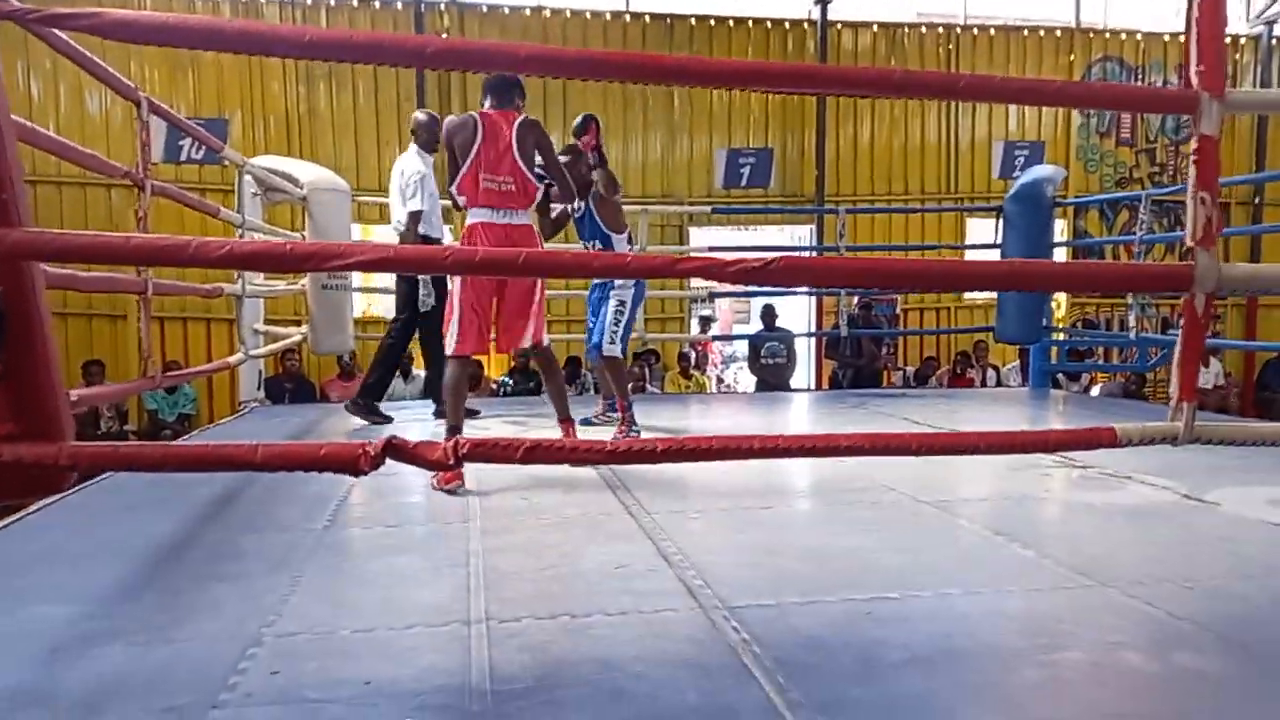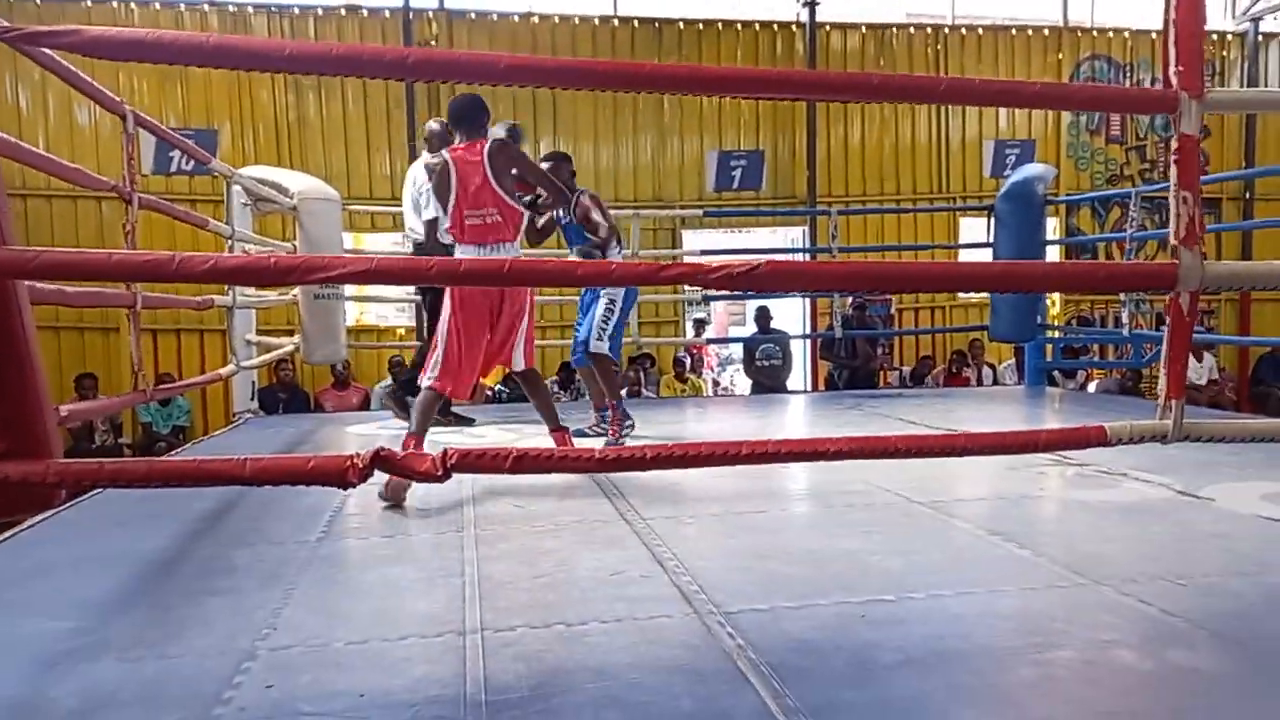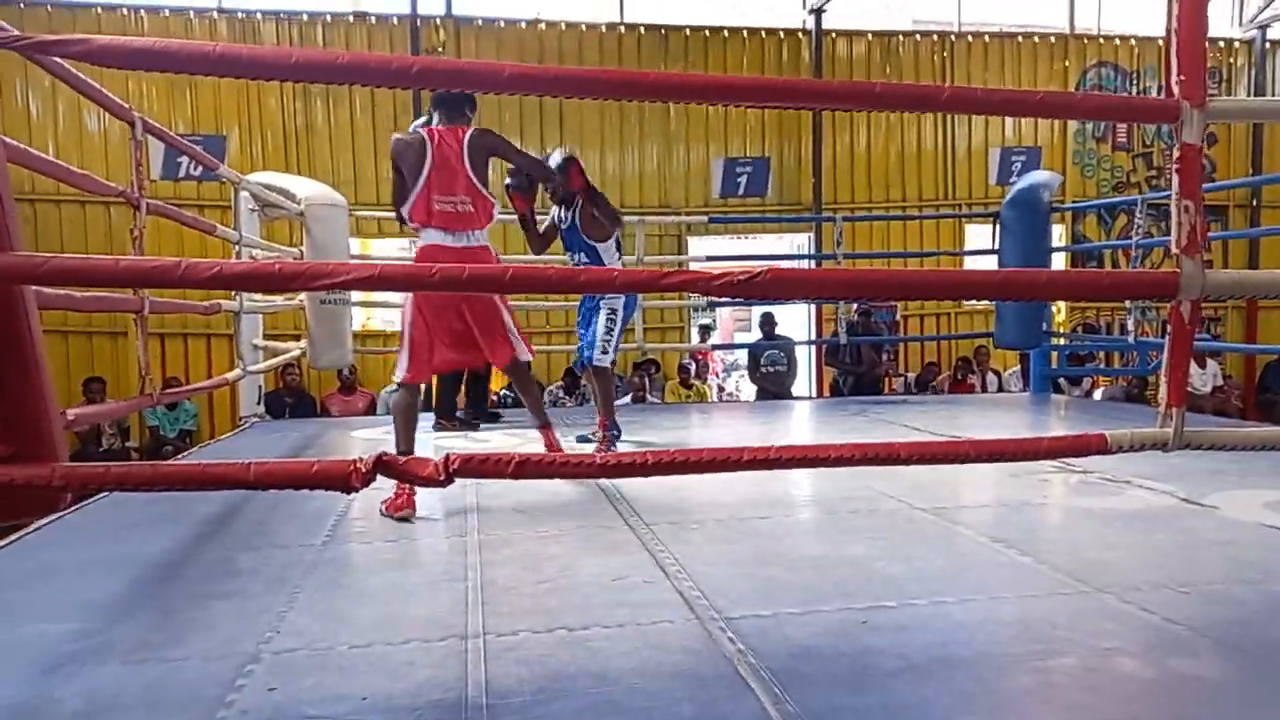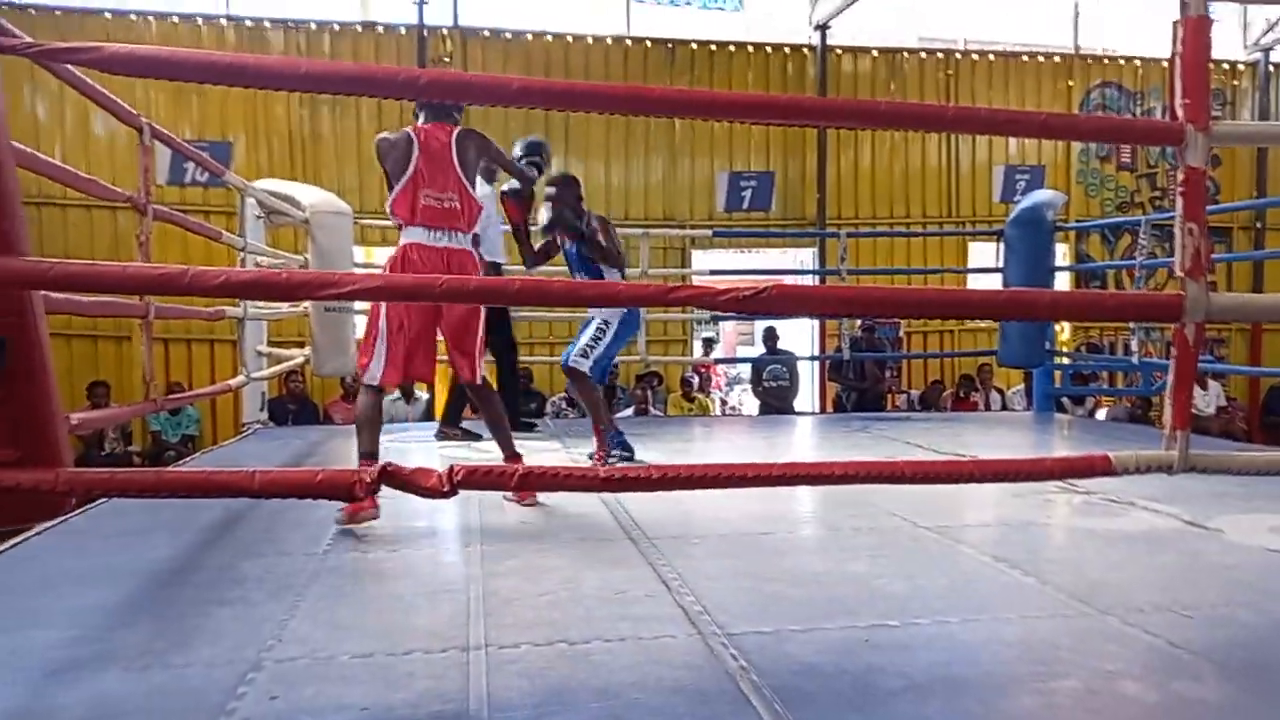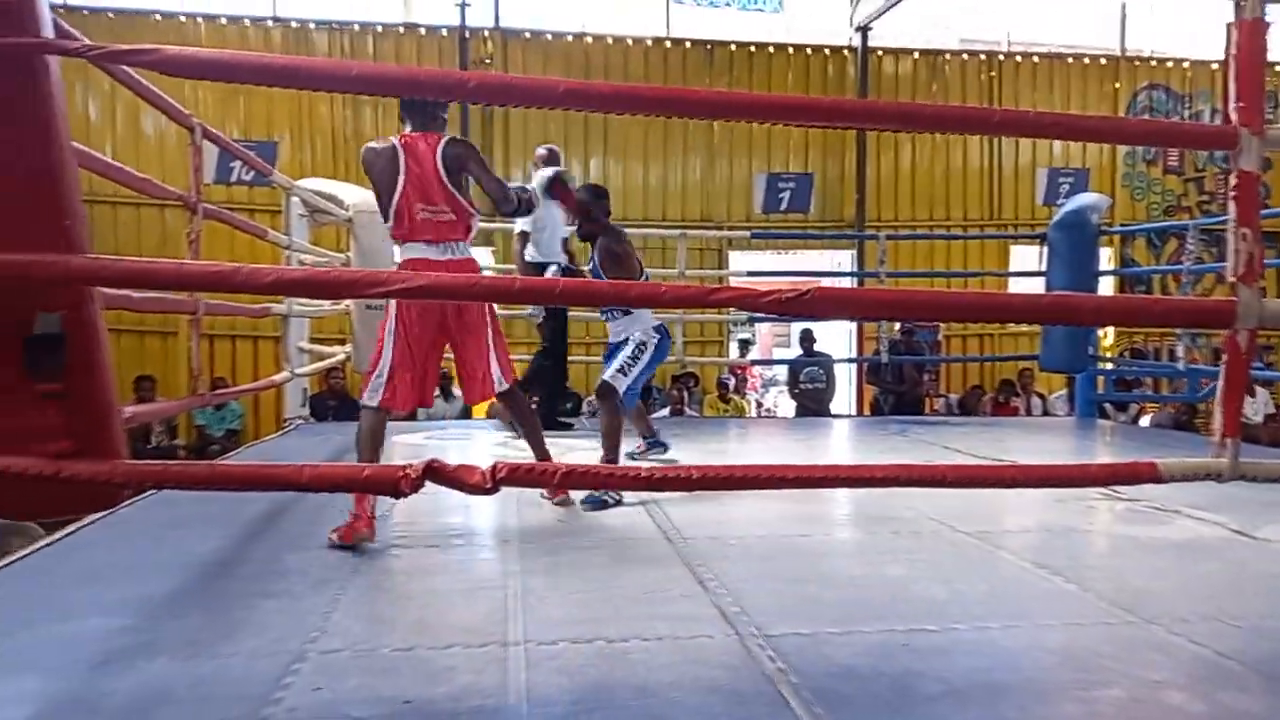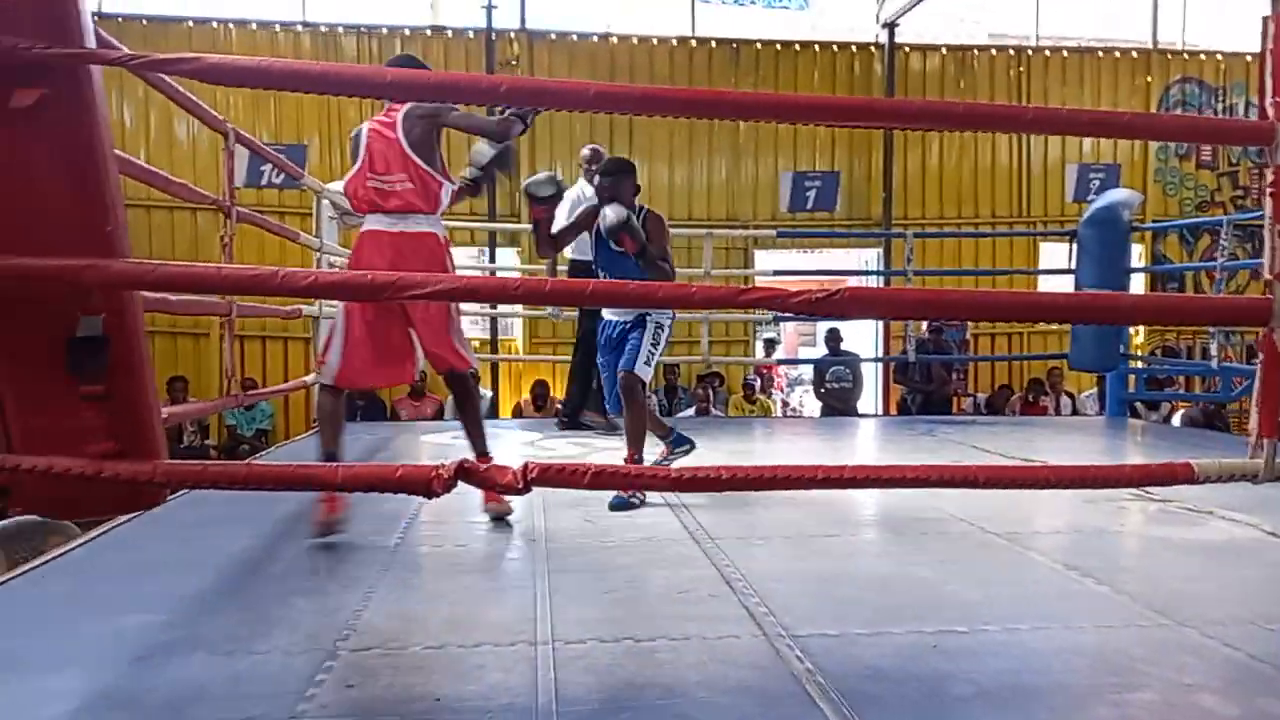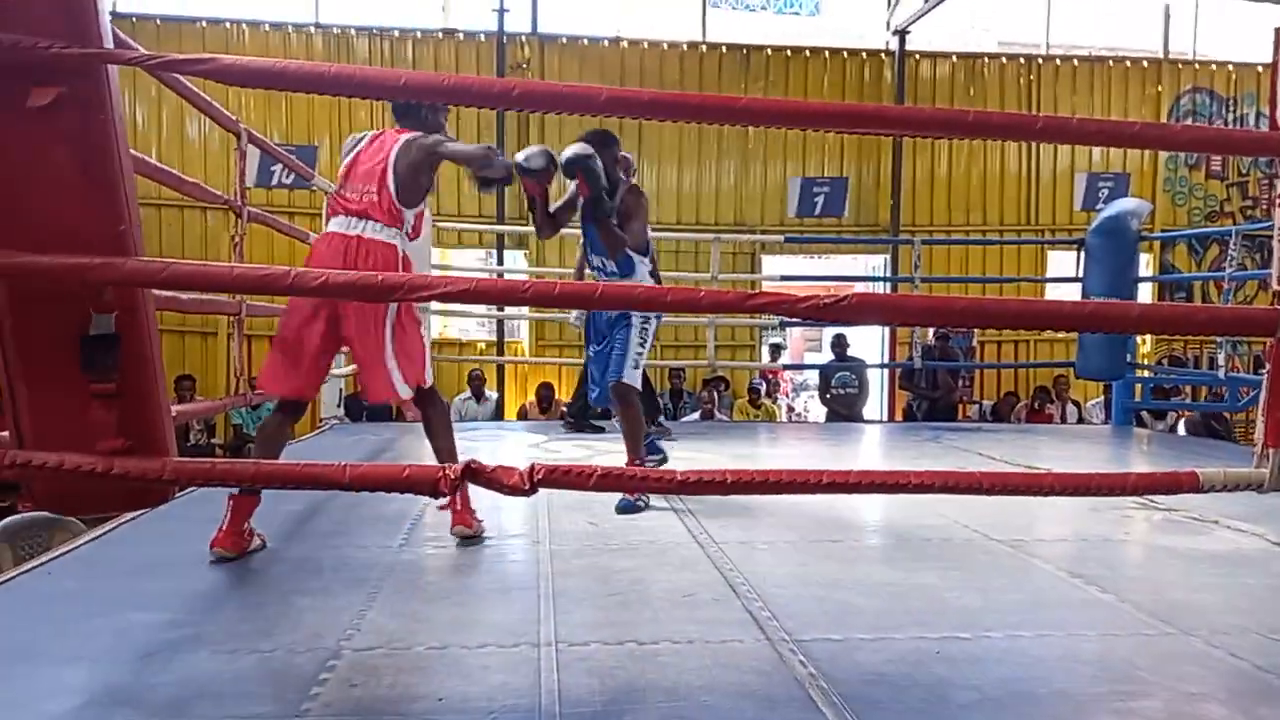
dt=0.2s
person 1, frame 1
left shoulder: (457, 126)
right shoulder: (530, 128)
left elbow: (454, 194)
right elbow: (567, 193)
right wrist: (544, 191)
left hip: (479, 237)
right hip: (523, 238)
left knee: (460, 349)
right knee: (536, 345)
right ankle: (570, 434)
person 1, frame 2
left shoulder: (438, 166)
right shoulder: (501, 151)
right elbow: (559, 196)
right wrist: (537, 205)
left knee: (439, 377)
right knee: (521, 365)
left ankle: (410, 455)
right ankle: (563, 442)
person 1, frame 3
left shoulder: (404, 144)
right shoulder: (481, 140)
left elbow: (403, 213)
right elbow: (546, 175)
right wrist: (535, 177)
left hip: (431, 260)
right hip: (479, 259)
left knee: (411, 377)
right knee: (512, 357)
left ankle: (404, 487)
right ankle: (550, 442)
person 1, frame 4
left shoulder: (389, 145)
right shoulder: (471, 141)
right elbow: (528, 181)
right wrist: (531, 166)
left hip: (413, 261)
right hip: (461, 263)
left knee: (377, 378)
right knee: (471, 378)
person 1, frame 5
left shoulder: (375, 154)
right shoulder: (455, 149)
right elbow: (507, 205)
right wrist: (536, 194)
left hip: (414, 275)
right hip: (462, 274)
left knee: (378, 396)
right knee: (503, 385)
left ankle: (363, 511)
person 1, frame 6
left shoulder: (360, 134)
right shoulder: (418, 118)
right elbow: (501, 125)
left wrist: (466, 181)
right wrist: (509, 124)
left hip: (375, 247)
right hip: (425, 247)
left knee: (336, 378)
right knee: (457, 372)
left ankle: (331, 494)
right ankle: (490, 484)
person 1, frame 7
left shoulder: (362, 143)
right shoulder: (429, 144)
right elbow: (492, 167)
right wrist: (509, 170)
left hip: (330, 252)
right hip: (381, 261)
left knee: (293, 399)
right knee: (420, 390)
left ankle: (235, 524)
right ankle: (460, 508)
person 2, frame 1
left shoulder: (604, 193)
left elbow: (611, 192)
left wrist: (596, 153)
left hip: (623, 281)
right hip: (600, 282)
left knee: (608, 346)
right knee: (595, 348)
left ankle: (628, 420)
right ankle: (608, 407)
person 2, frame 2
left shoulder: (587, 201)
right shoulder: (559, 208)
left elbow: (609, 233)
right elbow: (535, 238)
left wrist: (592, 249)
left hip: (615, 286)
right hip: (593, 288)
left knee: (596, 346)
right knee: (581, 355)
left ankle: (620, 416)
right ankle: (601, 418)
person 2, frame 3
left shoulder: (591, 205)
right shoulder: (558, 212)
left elbow: (616, 223)
right elbow: (538, 248)
left wrist: (585, 187)
left hip: (615, 294)
right hip: (592, 295)
left knee: (597, 360)
right knee: (587, 361)
left ankle: (609, 438)
right ankle: (604, 425)
person 2, frame 4
left shoulder: (596, 224)
right shoulder: (564, 232)
left elbow: (618, 258)
right elbow: (532, 263)
left wrist: (578, 233)
left hip: (616, 315)
right hip: (600, 315)
left knee: (575, 368)
right knee: (581, 372)
left ankle: (605, 451)
right ankle: (616, 443)
person 2, frame 5
left shoulder: (614, 241)
right shoulder: (590, 249)
left elbow: (626, 278)
left hip: (646, 337)
right hip: (623, 337)
left knee: (608, 392)
right knee: (621, 397)
right ankle: (651, 440)
person 2, frame 6
left shoulder: (653, 223)
right shoulder: (592, 216)
left elbow: (667, 281)
right elbow: (548, 249)
left wrist: (637, 246)
left hip: (649, 316)
right hip: (611, 319)
left knee: (629, 382)
right knee: (622, 393)
right ankle: (673, 439)
person 2, frame 7
left shoulder: (630, 196)
right shoulder: (581, 192)
left elbow: (621, 245)
right elbow: (546, 228)
left wrist: (595, 199)
right wrist: (536, 187)
left hip: (634, 304)
right hip: (602, 305)
left knee: (621, 387)
right knee: (608, 391)
right ankle: (650, 448)
person 3, frame 1
left shoulder: (410, 162)
right shoulder: (417, 168)
right elbow: (412, 224)
left hip: (418, 248)
right hip: (420, 248)
left knee: (411, 327)
right knee: (421, 327)
left ankle: (386, 398)
person 3, frame 2
left shoulder: (420, 170)
right shoulder: (432, 173)
right elbow: (432, 229)
left hip: (427, 255)
right hip: (435, 255)
left knee: (439, 332)
left ankle: (420, 396)
right ankle: (438, 406)
person 3, frame 3
left shoulder: (457, 181)
right shoulder: (454, 183)
right elbow: (452, 232)
left hip: (459, 265)
right hip: (458, 265)
left knee: (465, 337)
right knee: (457, 340)
left ankle: (477, 405)
right ankle: (445, 413)
person 3, frame 4
left shoulder: (491, 195)
right shoulder: (476, 196)
right elbow: (470, 245)
right wrist: (485, 279)
left hip: (495, 275)
right hip: (484, 277)
left knee: (506, 348)
left ankle: (511, 415)
right ankle: (450, 422)
person 3, frame 5
left shoulder: (557, 200)
right elbow: (520, 245)
left wrist: (577, 272)
left hip: (556, 276)
right hip: (539, 273)
left knee: (558, 347)
right knee: (553, 345)
left ankle: (546, 414)
person 3, frame 6
right shoulder: (573, 197)
left hip: (600, 274)
right hip: (582, 273)
left knee: (586, 346)
left ankle: (572, 414)
right ankle: (591, 409)
person 3, frame 7
left shoulder: (636, 204)
right shoulder: (604, 206)
left elbow: (643, 247)
right elbow: (587, 250)
left wrist: (657, 284)
right wrist: (578, 293)
left hip: (631, 281)
right hip: (613, 282)
left knee: (603, 352)
right knee: (626, 351)
left ankle: (577, 415)
right ankle: (650, 418)
